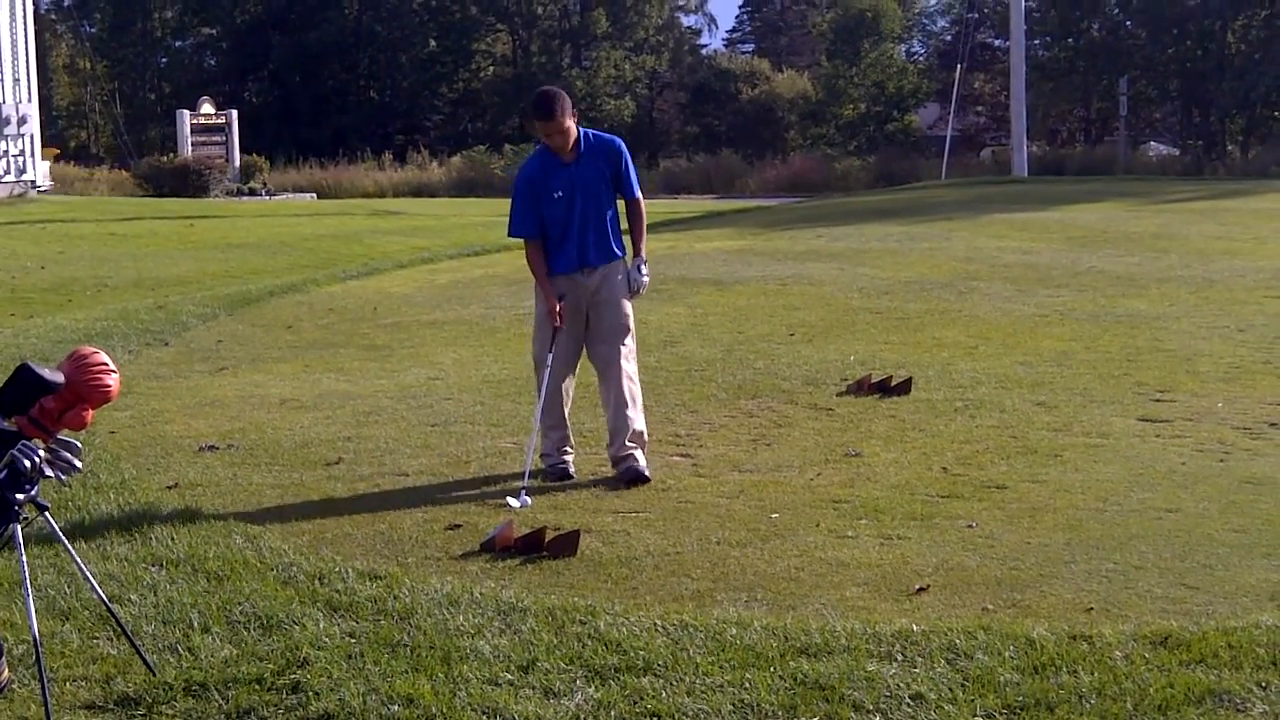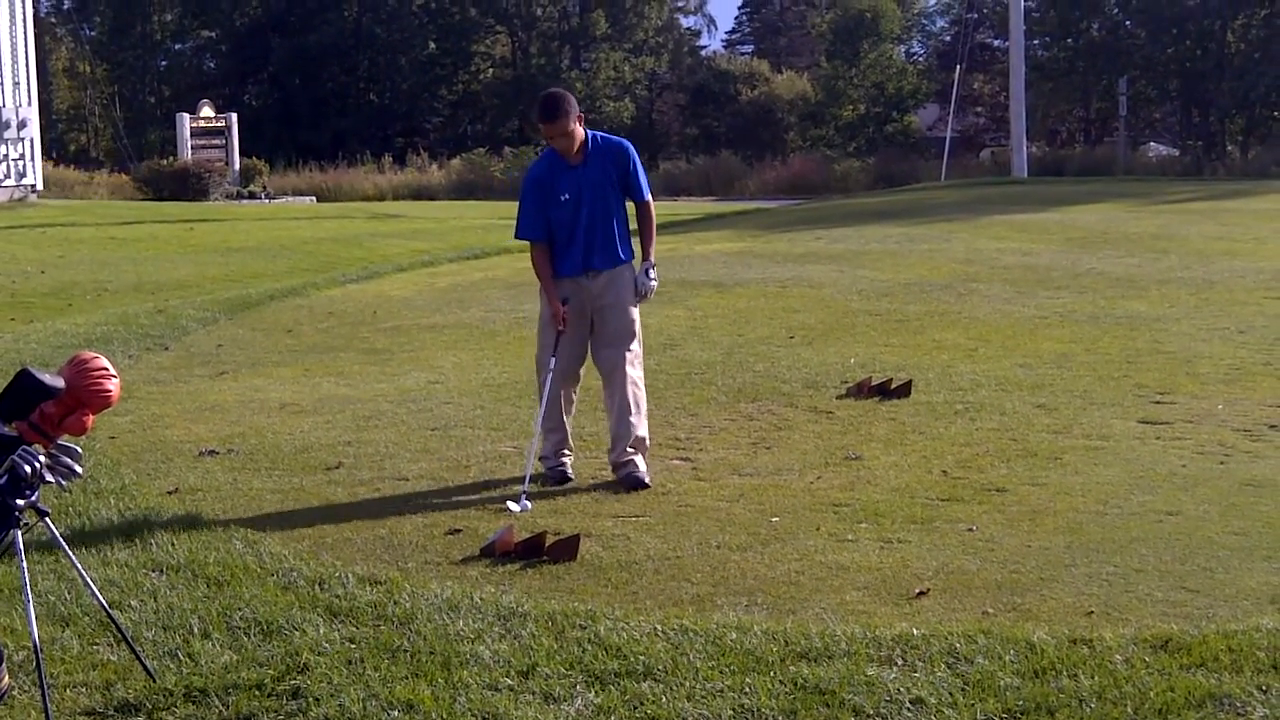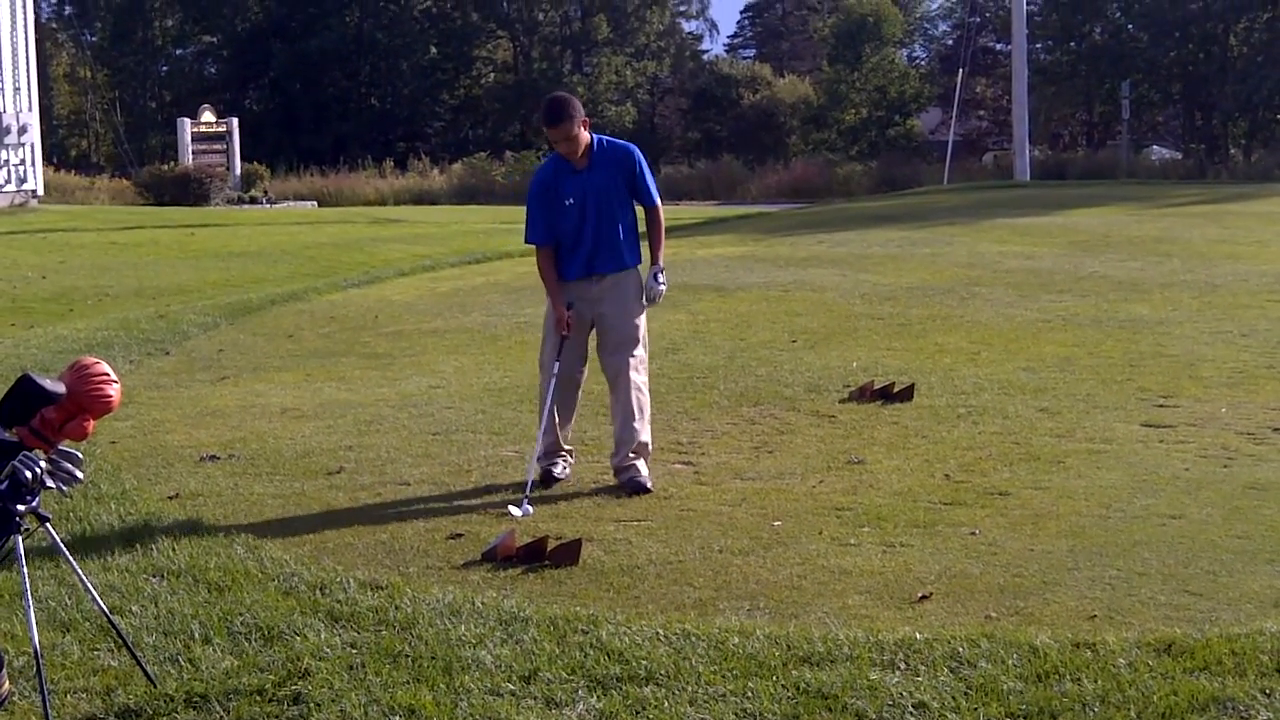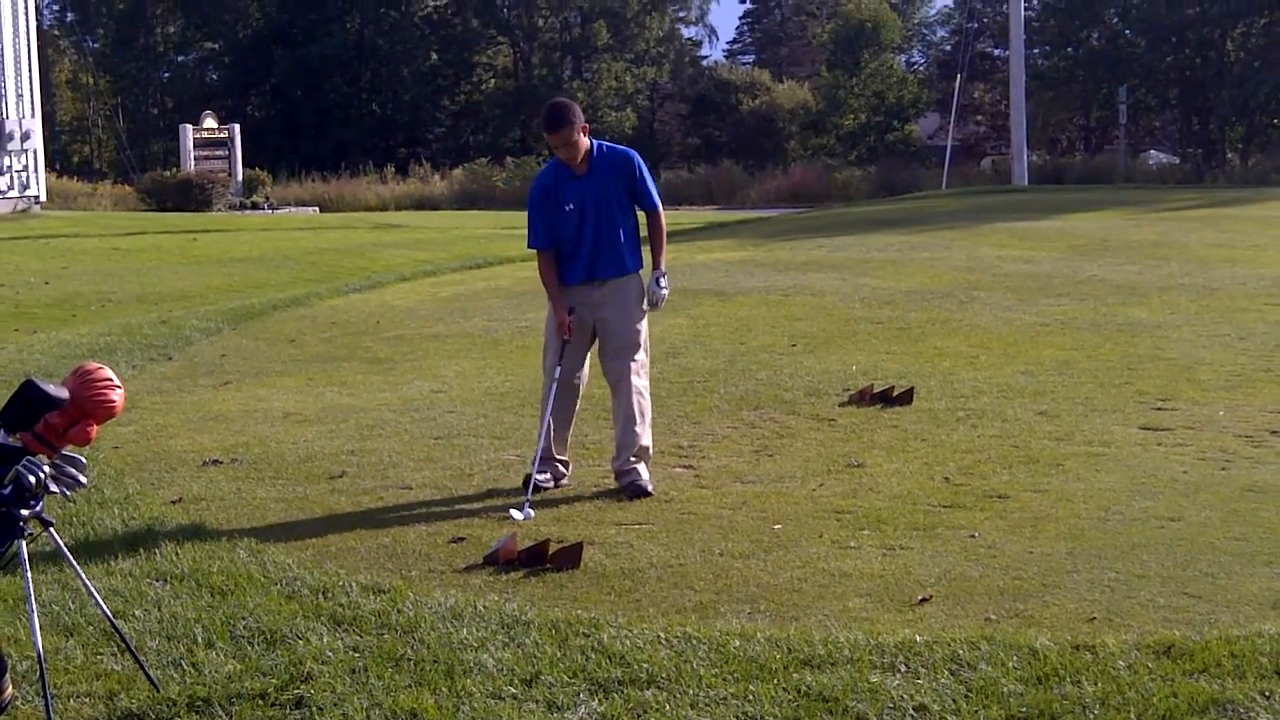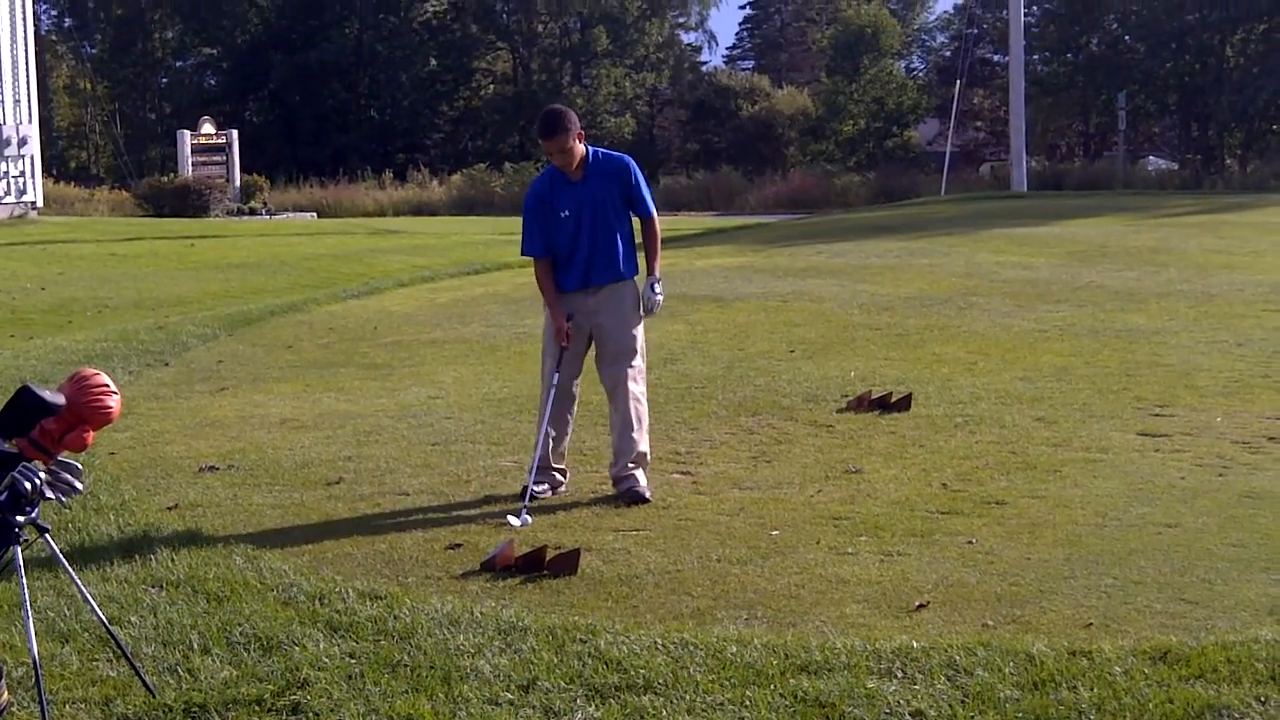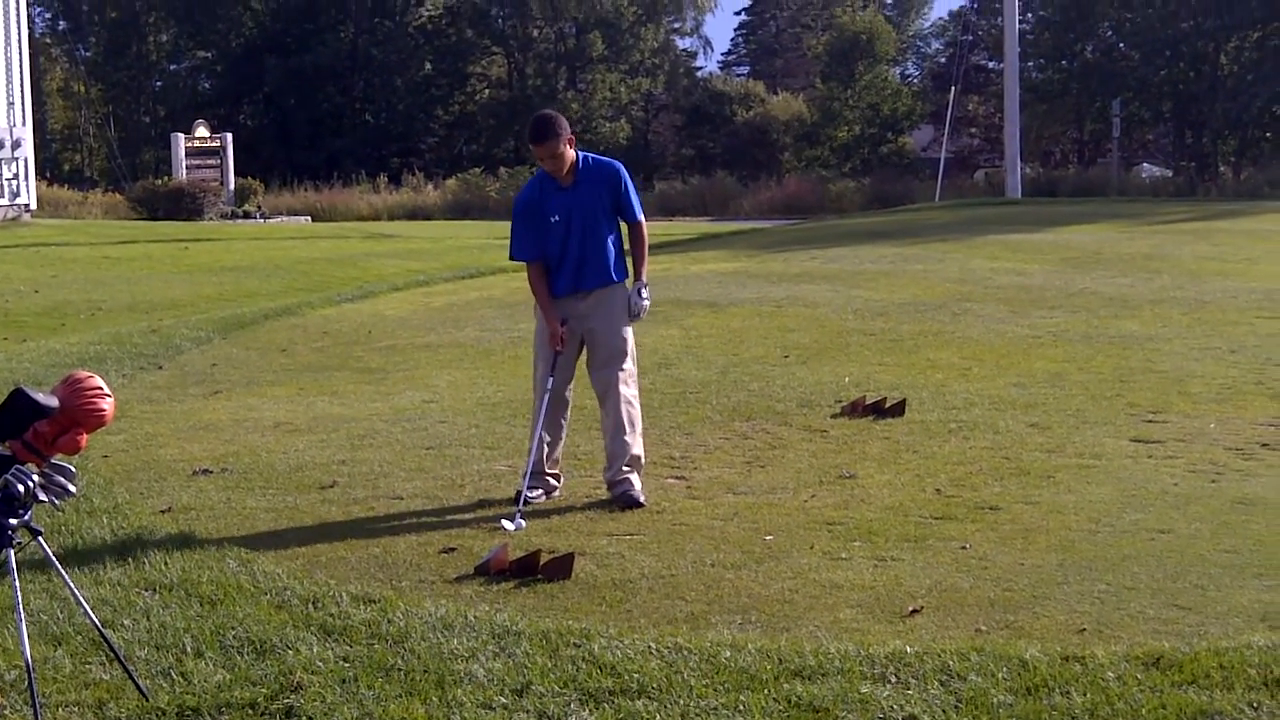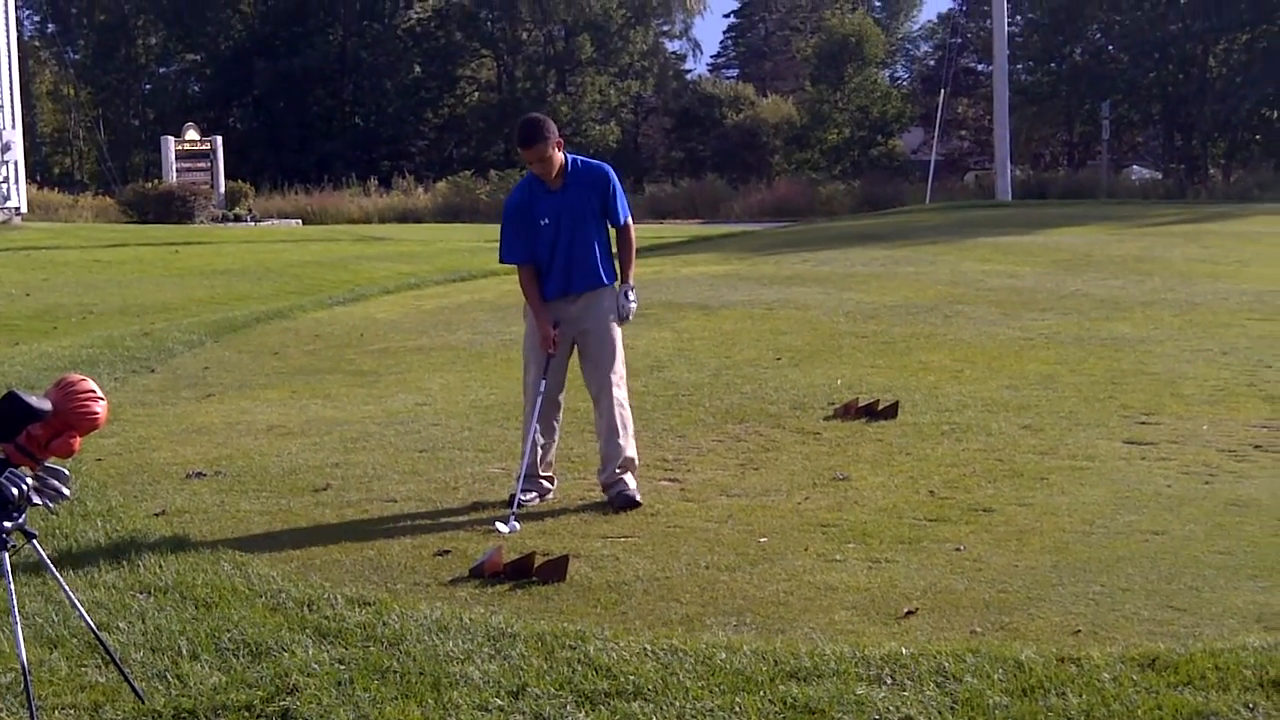
dt=0.1s
person 1, frame 1
left shoulder: (611, 150)
right shoulder: (531, 173)
left elbow: (634, 202)
right elbow: (531, 241)
left wrist: (639, 258)
right wrist: (547, 293)
left hip: (609, 271)
right hip: (559, 279)
left knee: (618, 362)
right knee: (555, 369)
left ankle: (628, 453)
right ankle: (557, 454)
person 1, frame 2
left shoulder: (619, 152)
right shoulder: (539, 175)
left elbow: (643, 205)
right elbow: (538, 243)
left wrist: (648, 262)
right wrist: (552, 297)
left hip: (615, 275)
right hip: (564, 282)
left knee: (623, 367)
right knee: (557, 371)
left ankle: (629, 458)
right ankle: (556, 456)
person 1, frame 3
left shoulder: (626, 157)
right shoulder: (544, 179)
left elbow: (653, 209)
right elbow: (544, 247)
left wrist: (657, 267)
right wrist: (557, 301)
left hip: (621, 279)
right hip: (569, 286)
left knee: (627, 372)
right knee: (558, 373)
left ankle: (631, 463)
right ankle: (554, 457)
person 1, frame 4
left shoulder: (626, 162)
right shoulder: (545, 185)
left elbow: (654, 213)
right elbow: (545, 252)
left wrist: (659, 271)
right wrist: (558, 306)
left hip: (622, 284)
right hip: (571, 291)
left knee: (628, 376)
right knee: (560, 379)
left ankle: (632, 466)
right ankle: (551, 463)
person 1, frame 5
left shoulder: (621, 168)
right shoulder: (540, 192)
left elbow: (649, 219)
right elbow: (541, 259)
left wrist: (653, 277)
right wrist: (555, 312)
left hip: (617, 290)
right hip: (565, 297)
left knee: (626, 382)
right knee: (557, 386)
left ankle: (630, 473)
right ankle: (549, 470)
person 1, frame 6
left shoulder: (610, 174)
right shoulder: (530, 197)
left elbow: (636, 224)
right elbow: (534, 264)
left wrist: (640, 282)
right wrist: (549, 316)
left hip: (608, 295)
right hip: (557, 302)
left knee: (618, 387)
right knee: (550, 390)
left ankle: (624, 476)
right ankle: (543, 475)
person 1, frame 7
left shoulder: (599, 176)
right shoulder: (519, 200)
left elbow: (624, 228)
right elbow: (524, 266)
left wrist: (627, 285)
right wrist: (542, 319)
left hip: (598, 297)
right hip: (547, 304)
left knee: (610, 387)
right knee: (541, 394)
left ankle: (619, 478)
right ankle: (537, 477)
